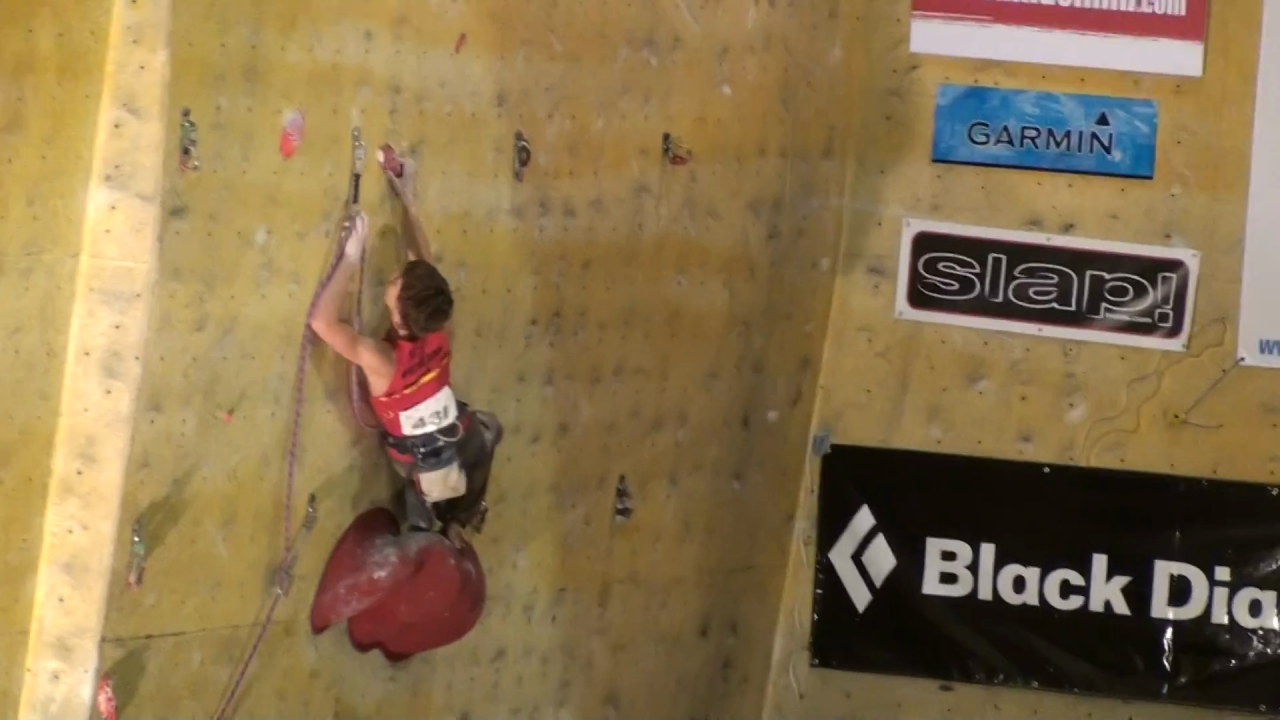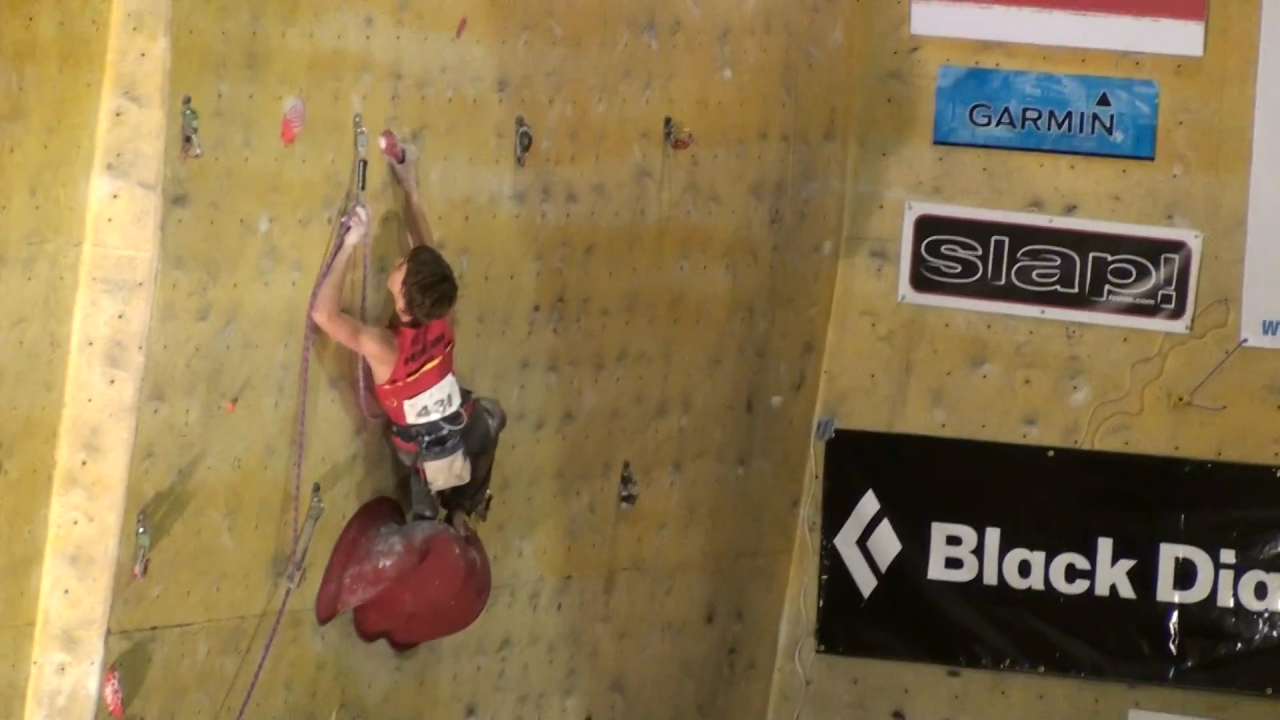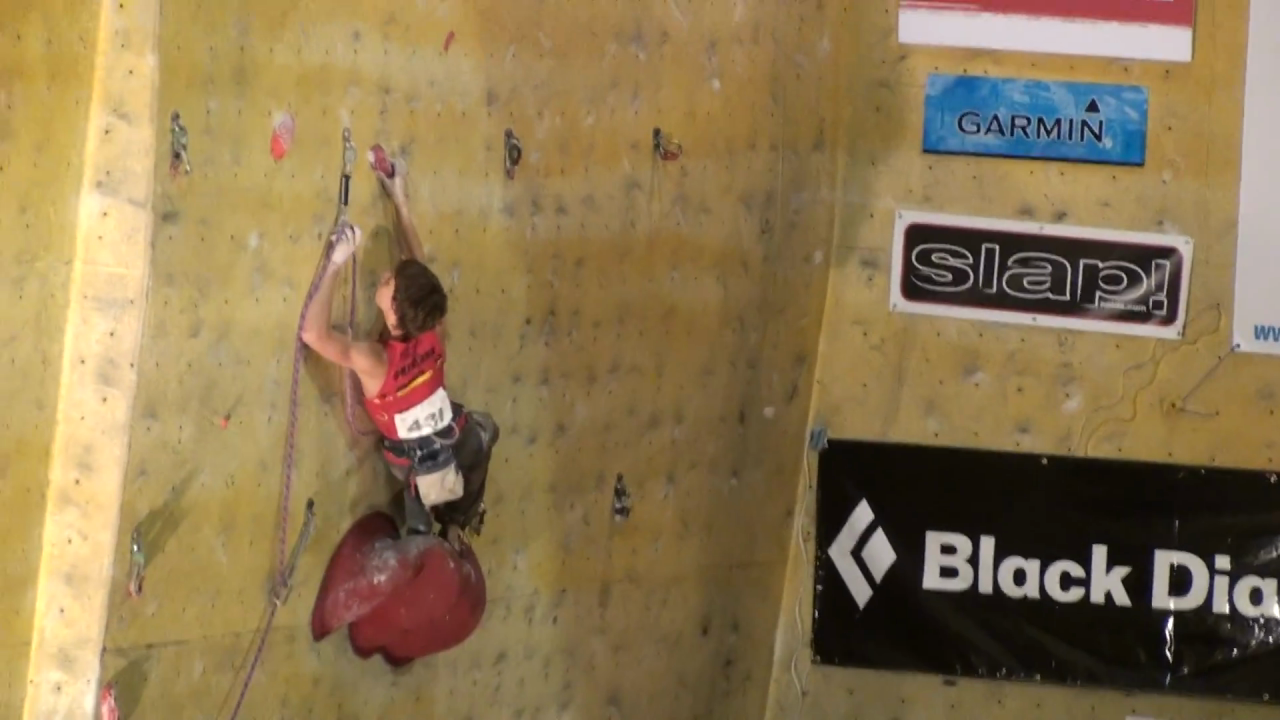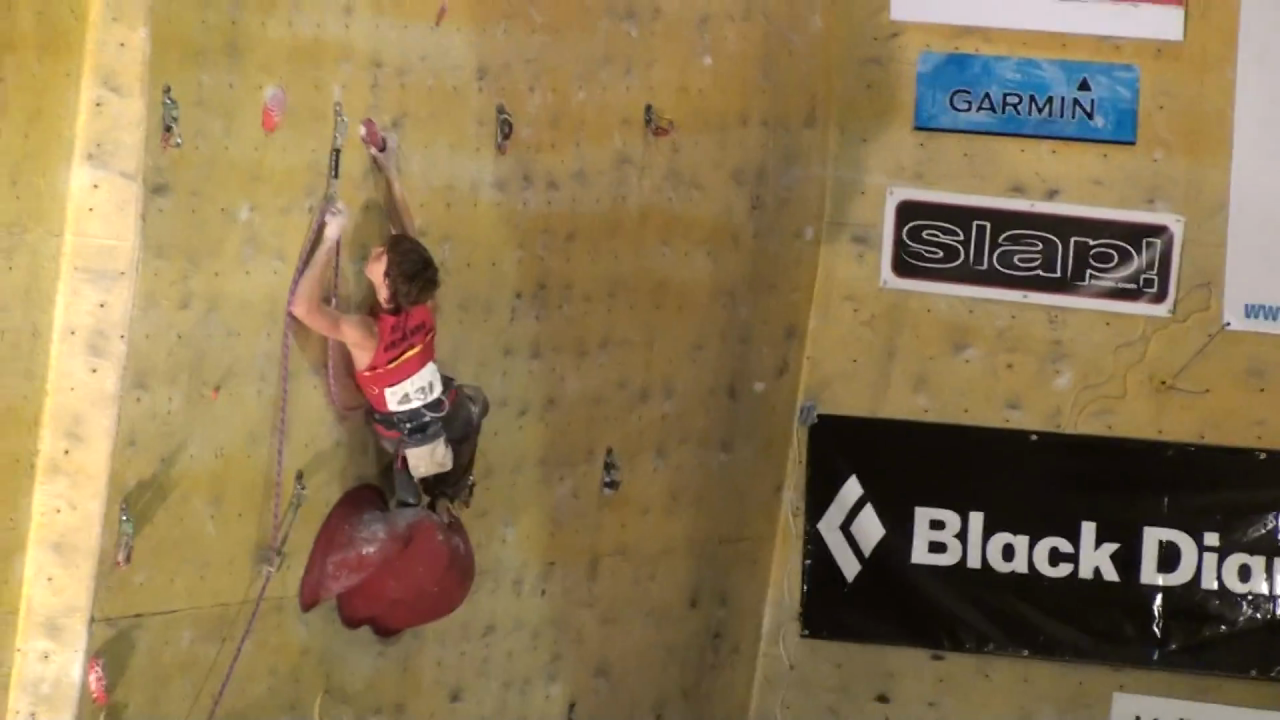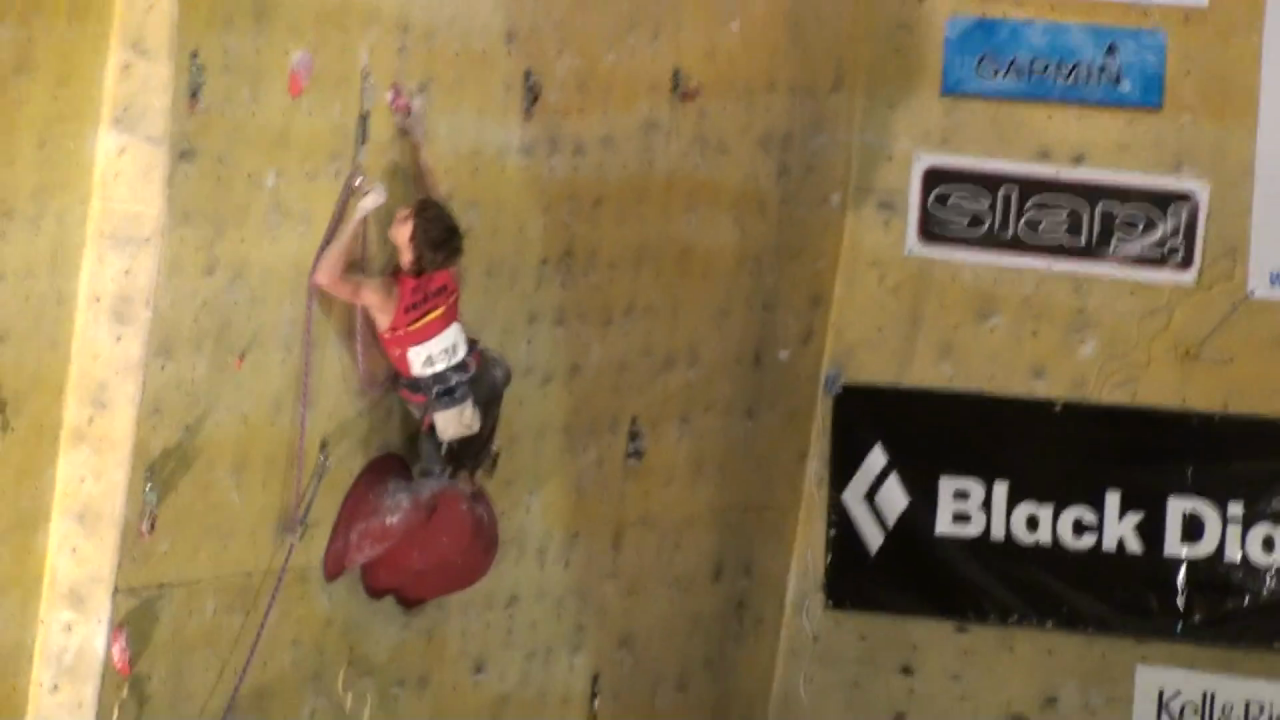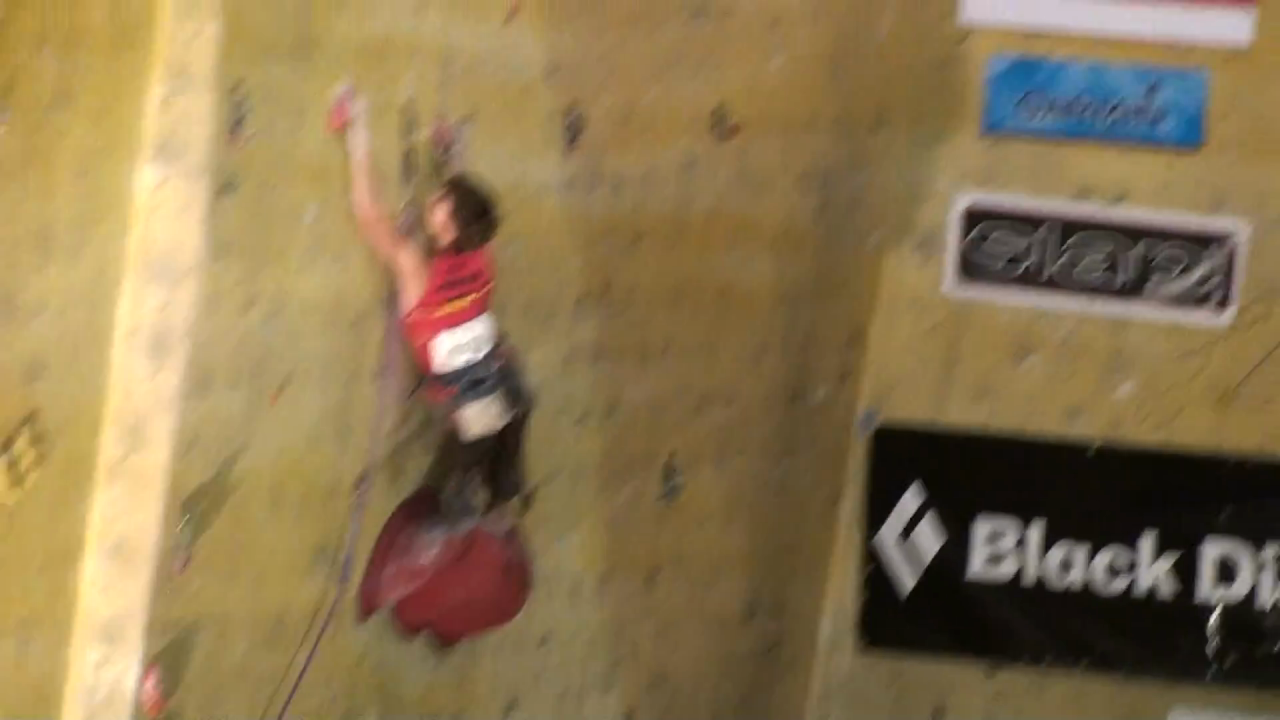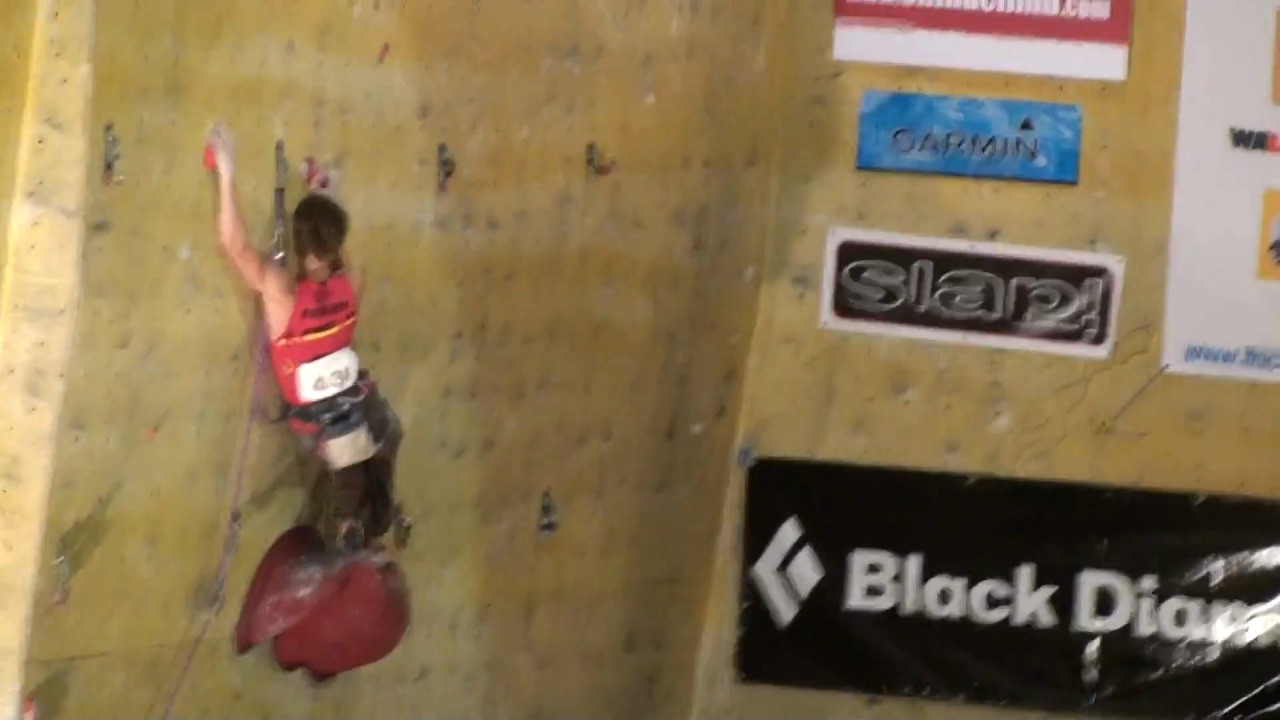
dt=0.5s
person 1, frame 1
left shoulder: (382, 360)
right shoulder: (439, 332)
left elbow: (322, 321)
right elbow: (424, 263)
left wrist: (351, 256)
right wrist: (406, 198)
left hip: (425, 469)
right hip: (462, 446)
right knee: (488, 425)
right ankle: (460, 519)
person 1, frame 2
left shoulder: (385, 347)
right shoulder: (442, 319)
left elbow: (323, 314)
right elbow: (426, 250)
left wrist: (349, 245)
right wrist: (410, 185)
left hip: (429, 455)
right hip: (469, 435)
right knee: (492, 412)
right ankle: (464, 507)
person 1, frame 3
left shoulder: (374, 361)
right shoulder: (432, 331)
left elbow: (312, 332)
right elbow: (417, 264)
left wrist: (336, 263)
right wrist: (399, 198)
left hip: (420, 470)
right hip: (460, 447)
right knee: (485, 426)
right ankle: (459, 521)
person 1, frame 4
left shoulder: (364, 334)
right shoulder: (423, 306)
left elbow: (302, 307)
right elbow: (408, 239)
left wrist: (328, 241)
right wrist: (390, 173)
left hip: (409, 442)
right hip: (450, 420)
right knee: (475, 401)
right ankle: (448, 492)
person 1, frame 5
left shoulder: (385, 295)
right shoulder: (446, 268)
left elbow: (325, 276)
right elbow: (435, 204)
left wrist: (360, 213)
right wrist: (417, 141)
left hip: (438, 404)
right hip: (477, 383)
right ankle: (474, 462)
person 1, frame 6
left shoulder: (415, 266)
right shoulder: (483, 257)
left elbow: (369, 214)
right elbow: (466, 205)
left wrist: (359, 141)
left hip: (462, 396)
right hip: (502, 381)
right ankle: (502, 499)
person 1, frame 7
left shoulder: (280, 291)
right shoulder: (350, 284)
left elbow: (235, 245)
right elbow: (336, 255)
left wrist: (226, 174)
right wrist: (318, 195)
left hip: (323, 427)
right hip: (366, 413)
left ankle: (350, 523)
right ankle: (376, 524)
